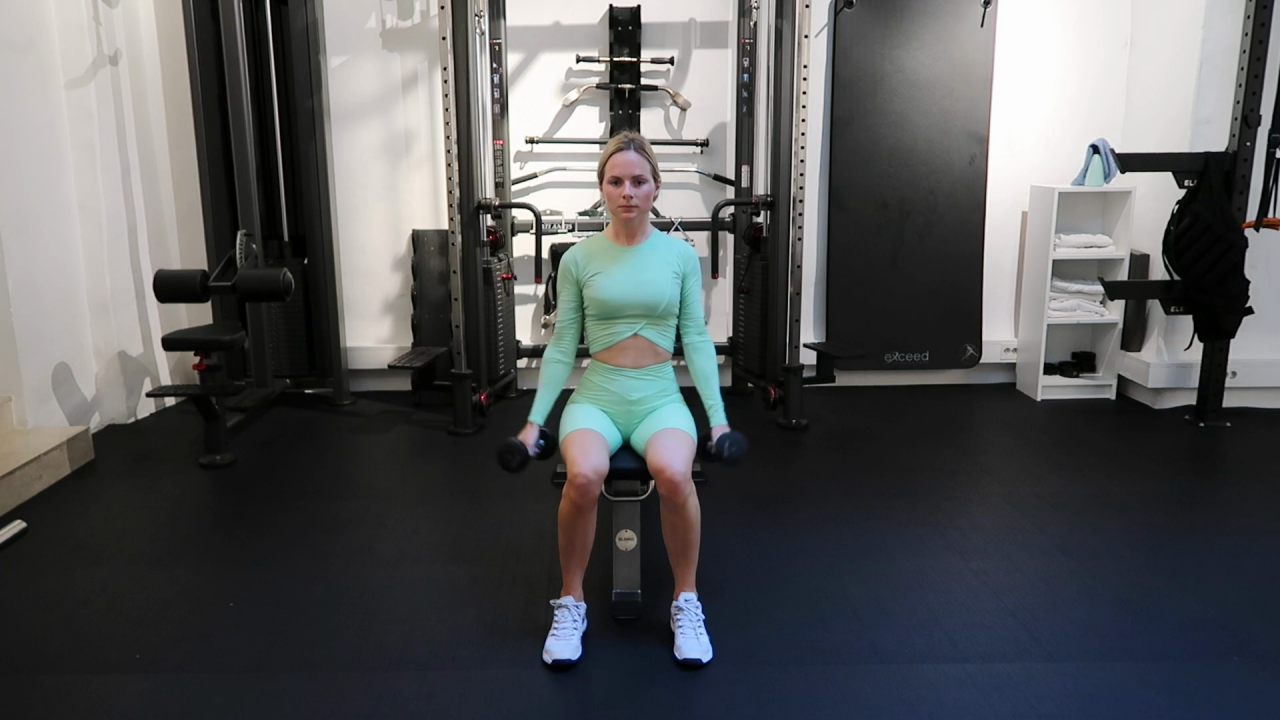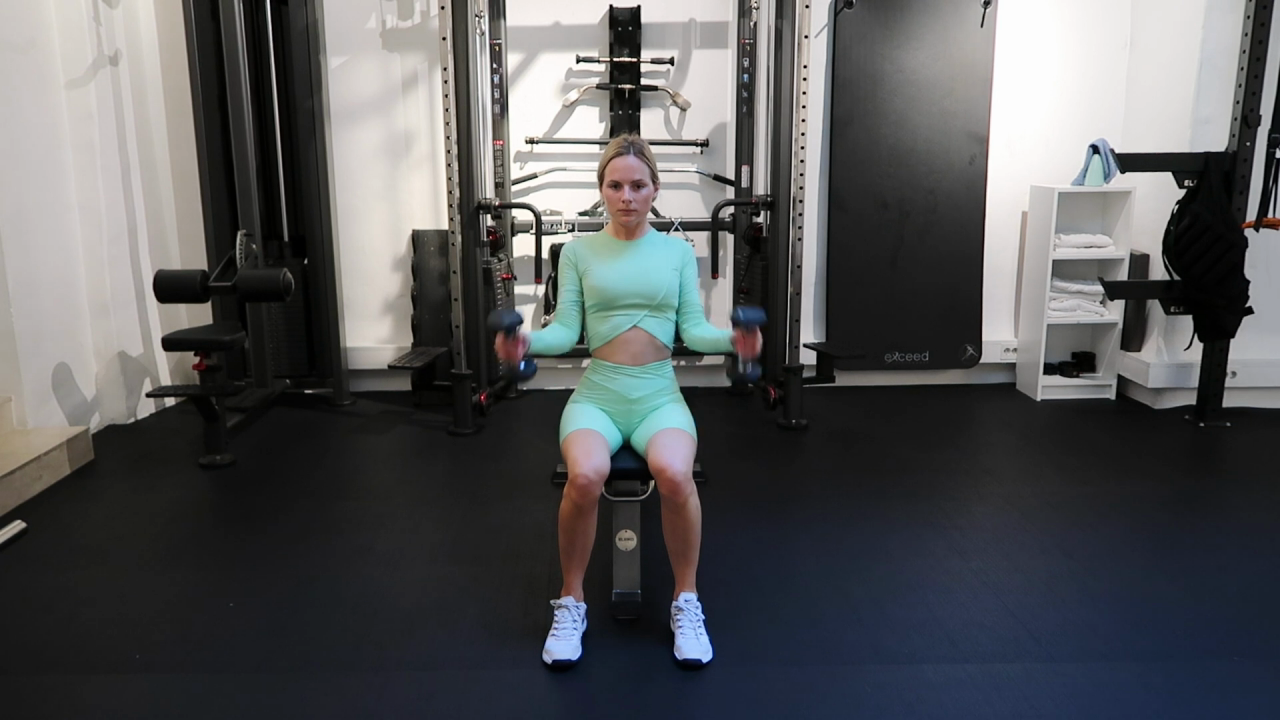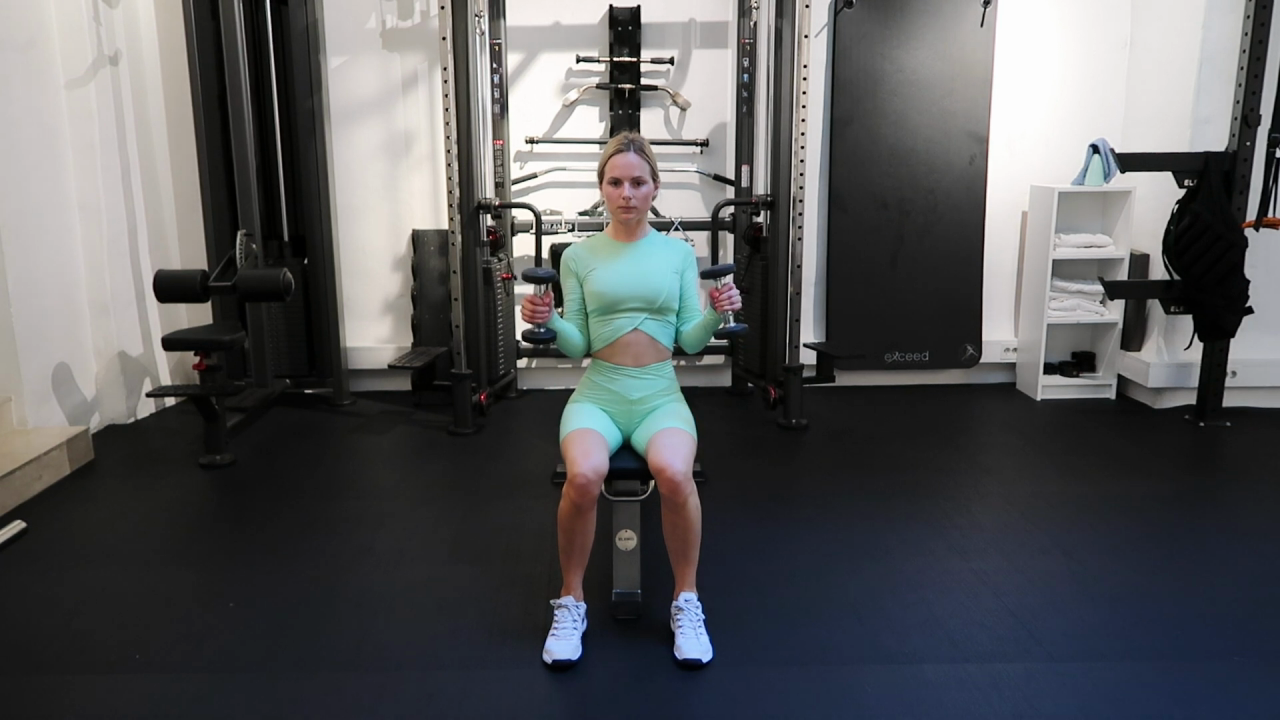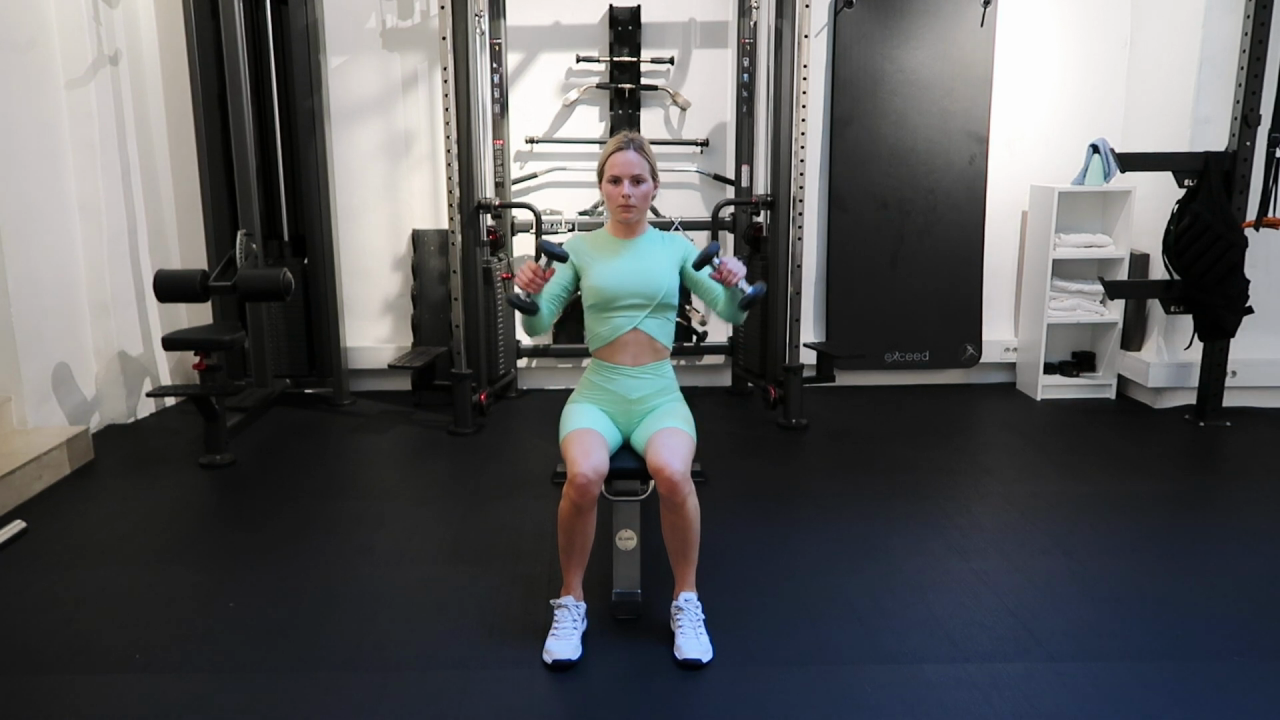
dt=0.3s
person 1, frame 1
left shoulder: (681, 255)
right shoulder: (578, 258)
left elbow: (697, 339)
right elbow: (563, 344)
left wrist: (716, 415)
right wrist: (537, 419)
left hip: (661, 396)
right hip: (596, 395)
left knee: (674, 475)
right knee: (583, 477)
left ankle: (686, 602)
right ankle: (571, 604)
person 1, frame 2
left shoulder: (678, 251)
right shoulder: (577, 251)
left elbow: (693, 331)
right elbow: (566, 334)
left wrist: (731, 340)
right wrist: (527, 342)
left hip: (659, 393)
right hip: (596, 394)
left knee: (675, 475)
right knee: (585, 477)
left ankle: (686, 601)
right ankle: (570, 603)
person 1, frame 3
left shoulder: (678, 252)
right shoulder: (578, 255)
left elbow: (691, 340)
right elbow: (575, 345)
left wrist: (716, 315)
right wrist: (546, 322)
left hip: (660, 395)
right hip: (597, 395)
left knee: (675, 475)
right knee: (583, 477)
left ankle: (687, 602)
right ankle: (570, 604)
person 1, frame 4
left shoulder: (677, 247)
right shoulder: (579, 248)
left elbow: (731, 313)
right elbow: (537, 325)
left wrist: (734, 284)
right wrist: (528, 290)
left hip: (659, 393)
right hip: (596, 392)
left knee: (672, 475)
right knee: (583, 477)
left ankle: (686, 602)
right ankle: (570, 603)
